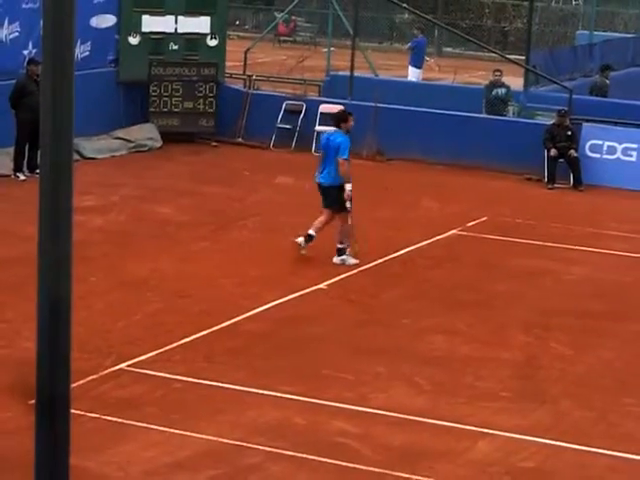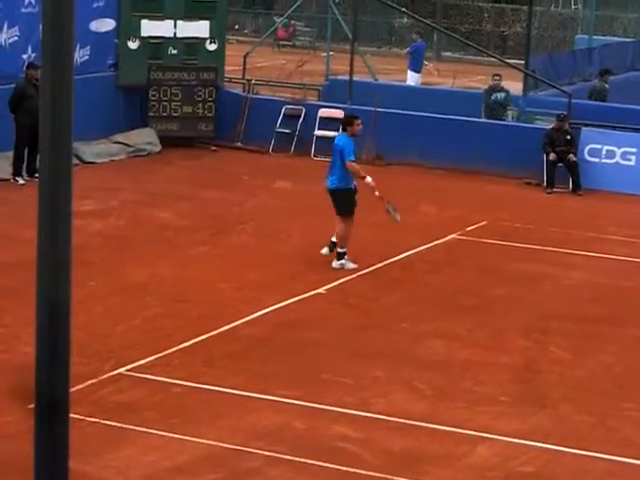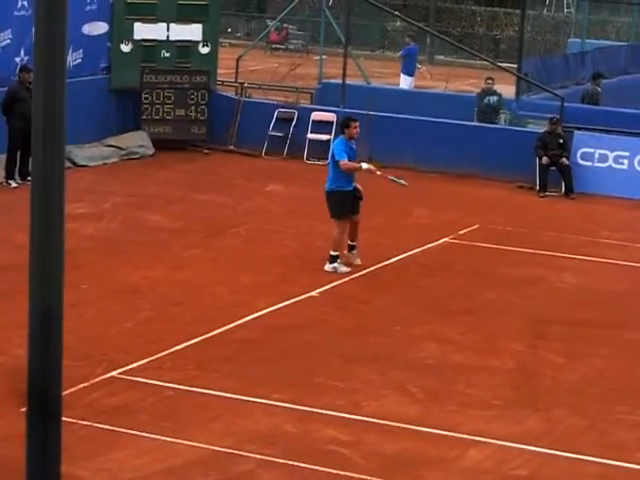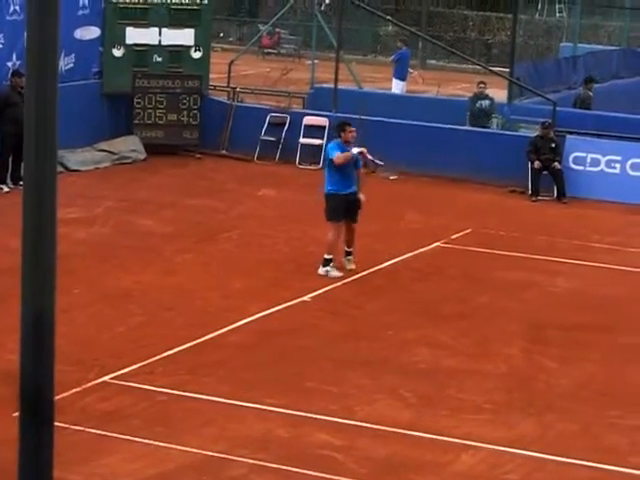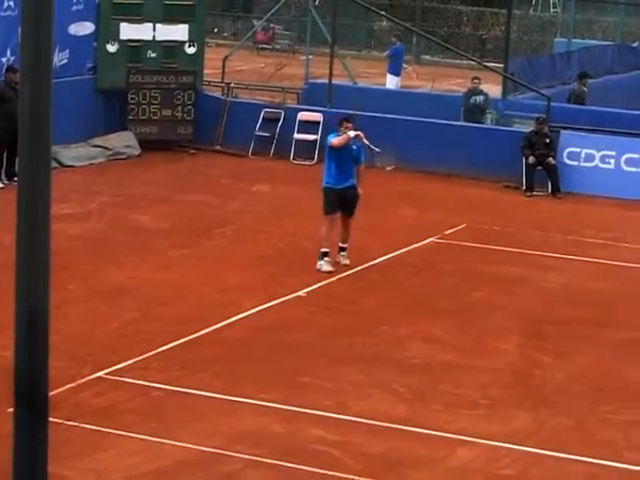
dt=0.2s
person 1, frame 1
left shoulder: (327, 136)
right shoulder: (343, 140)
right elbow: (343, 164)
right wrist: (348, 185)
left hip: (324, 181)
right hip: (335, 184)
left knee: (327, 215)
right knee: (343, 217)
left ankle: (305, 238)
right ankle: (341, 254)
person 1, frame 2
left shoulder: (343, 140)
right shoulder: (346, 142)
right elbow: (351, 166)
left wrist: (352, 181)
right wrist: (366, 178)
left hip: (344, 185)
right hip: (340, 187)
left knee: (346, 219)
right knee: (346, 221)
left ankle: (331, 247)
right ankle: (339, 259)
person 1, frame 3
left shoulder: (351, 143)
right shoulder: (339, 144)
right elbow: (344, 166)
left wrist: (355, 184)
right wrist: (364, 166)
left hip: (349, 188)
right hip: (336, 190)
left knee: (355, 220)
right knee: (341, 225)
left ankle: (351, 251)
right ankle: (332, 262)
person 1, frame 4
left shoulder: (355, 149)
right shoulder: (332, 146)
right elbow: (338, 160)
left wrist: (359, 191)
right wrist: (355, 151)
left hip: (351, 193)
right hip: (334, 193)
left knee: (351, 227)
right knee: (336, 228)
left ankle: (348, 257)
right ankle: (326, 265)
person 1, frame 5
left shoulder: (357, 145)
right shoulder: (333, 138)
left elbow: (359, 166)
right elbow: (336, 143)
left wrist: (358, 186)
right wrist: (351, 134)
left hip: (349, 188)
right hip: (331, 186)
left knee: (346, 221)
right knee: (330, 221)
left ankle: (342, 252)
right ankle: (324, 258)
